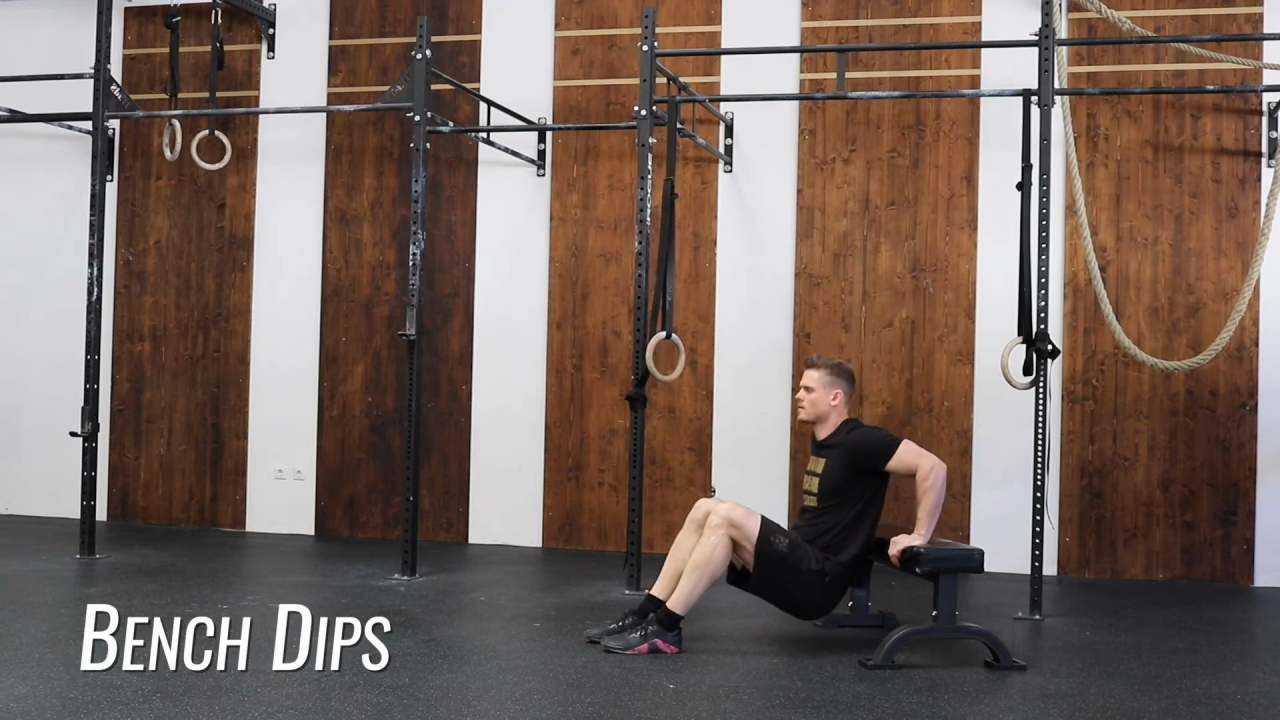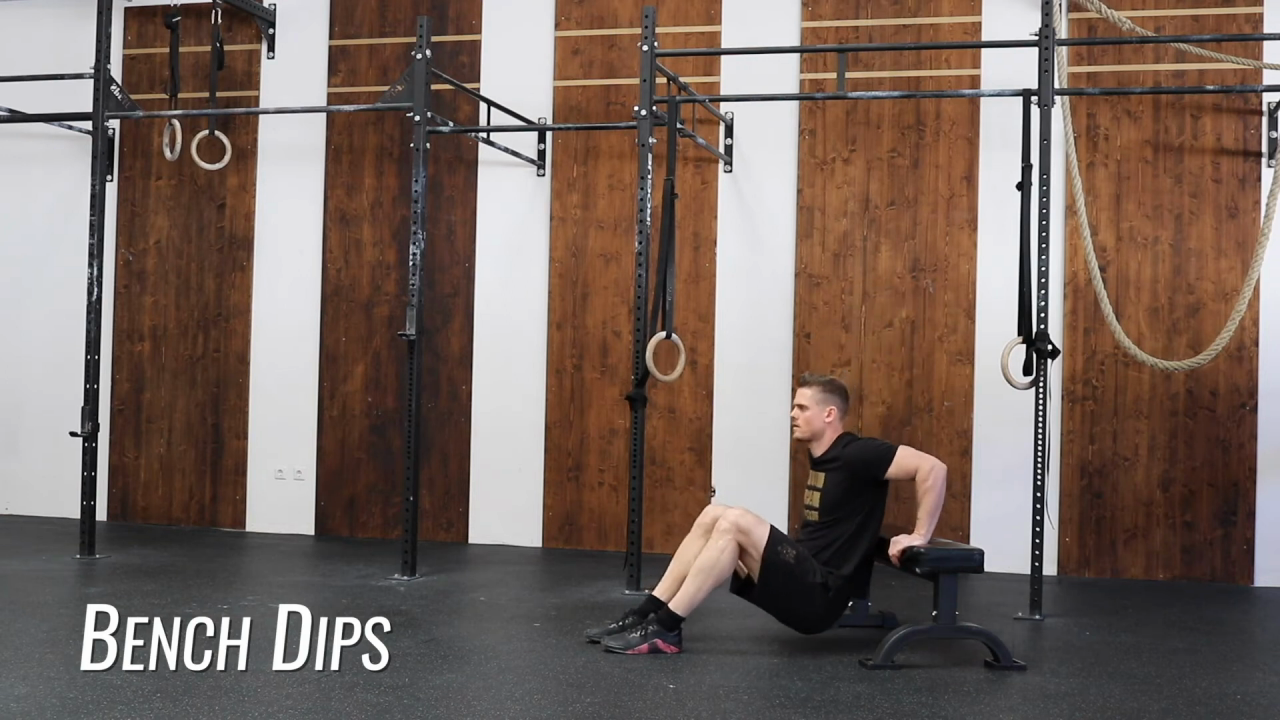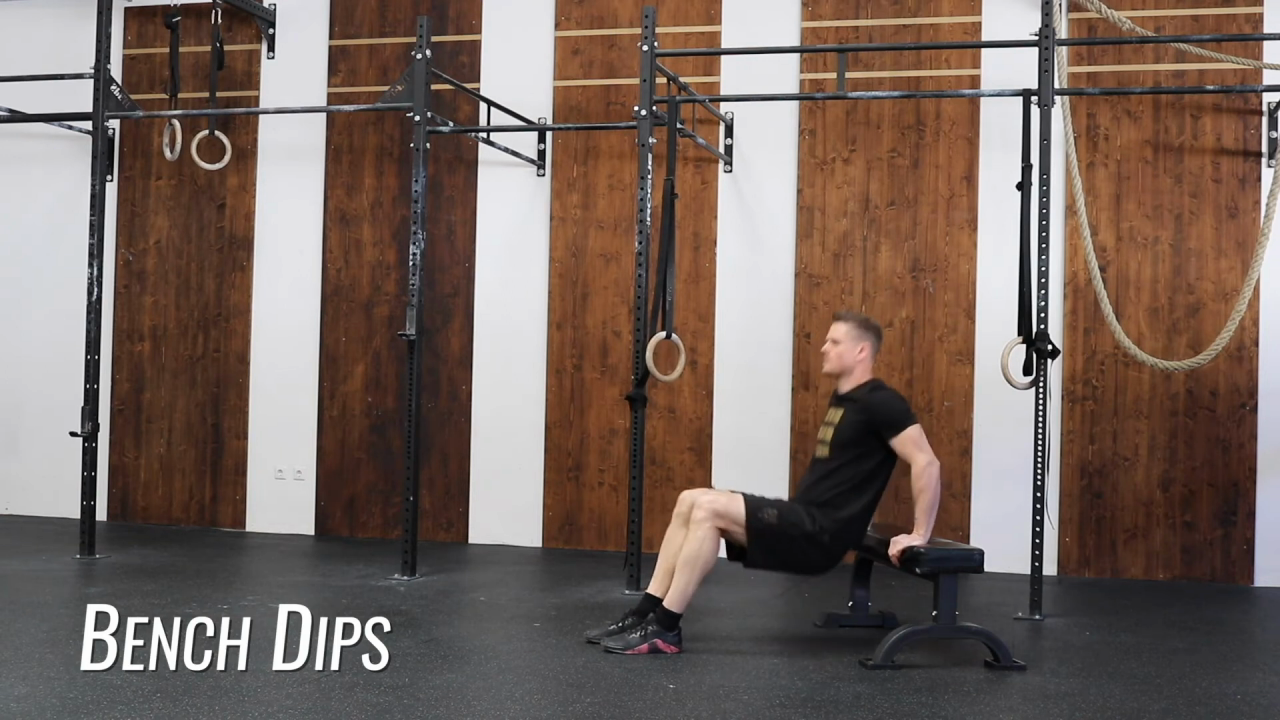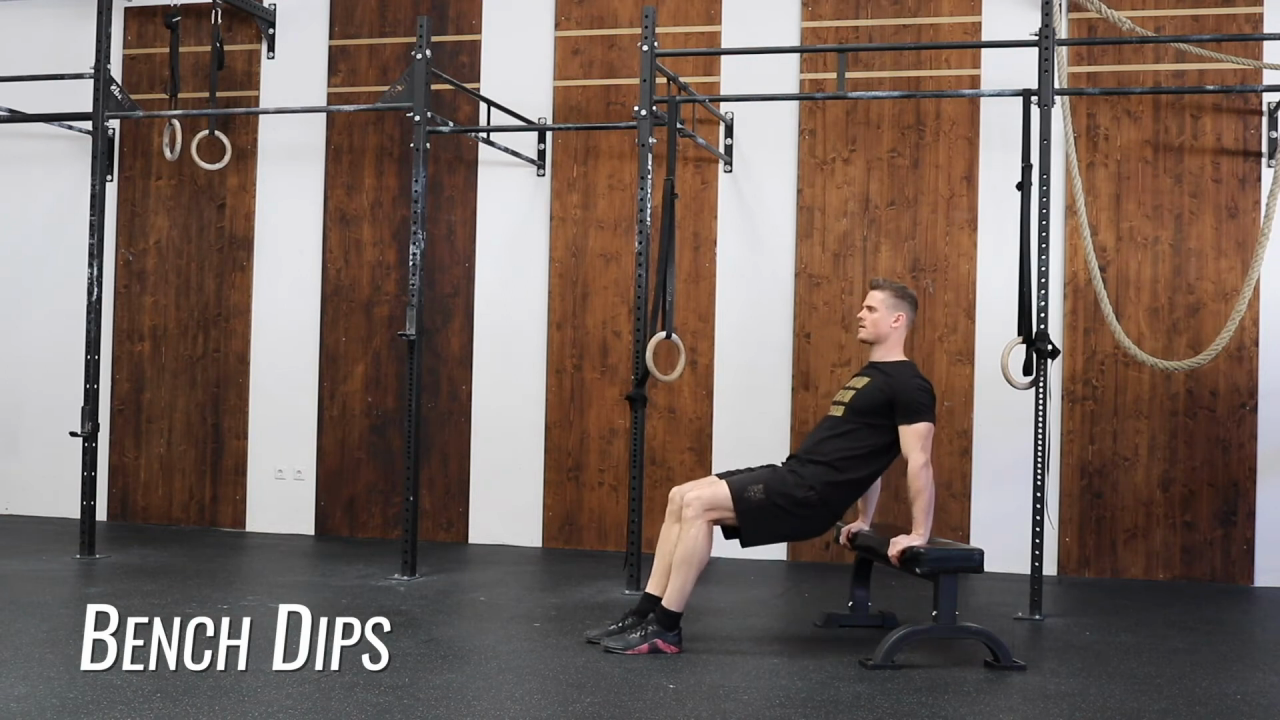
dt=0.5s
person 1, frame 1
left shoulder: (857, 441)
right shoulder: (825, 439)
left elbow: (932, 467)
left wrist: (918, 536)
left hip: (818, 578)
right hip: (801, 561)
left knee: (725, 516)
right knee: (704, 510)
left ankle: (665, 628)
right ankle: (645, 614)
person 1, frame 2
left shoulder: (855, 454)
right shoulder: (823, 454)
left elbow: (933, 468)
left wrist: (919, 536)
left hip: (819, 593)
right hip: (802, 576)
left knee: (734, 522)
right knee: (713, 517)
left ankle: (664, 629)
right ankle: (644, 614)
person 1, frame 3
left shoulder: (877, 402)
right shoulder: (843, 399)
left elbow: (926, 462)
left wrist: (919, 535)
right wrist: (854, 521)
left hip: (820, 534)
right hip: (803, 522)
left knee: (708, 509)
right knee: (690, 501)
left ankle: (664, 628)
right ankle: (645, 612)
person 1, frame 4
left shoulder: (907, 384)
right shoulder: (871, 373)
left elbow: (919, 460)
left wrist: (918, 535)
right wrist: (864, 521)
left hip: (813, 491)
right hip: (795, 476)
left knee: (697, 504)
right knee: (682, 498)
left ankle: (664, 628)
right ankle: (645, 613)
